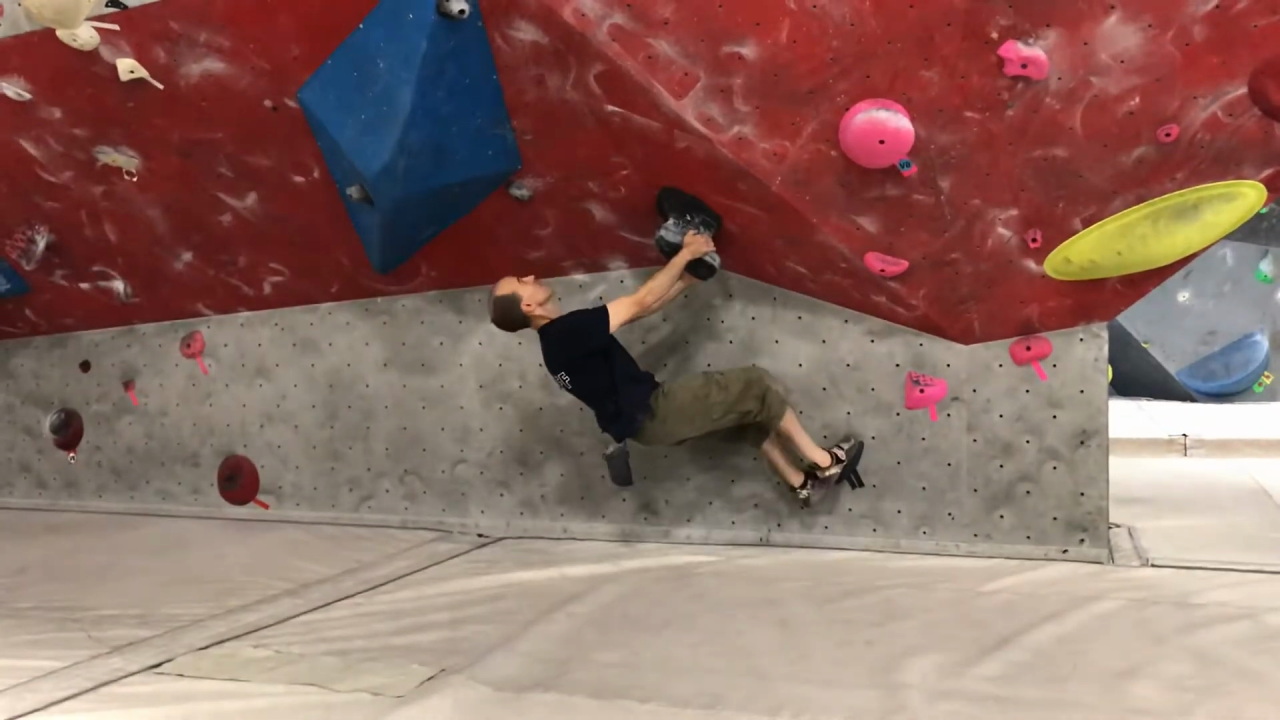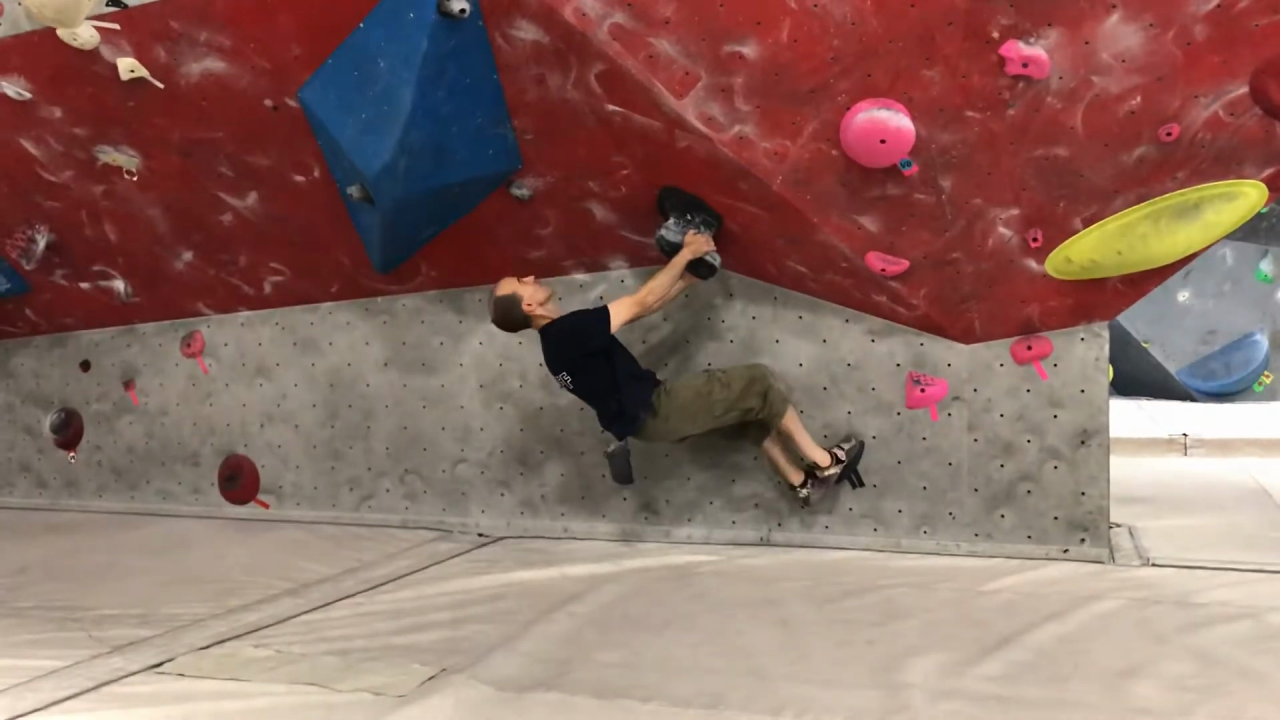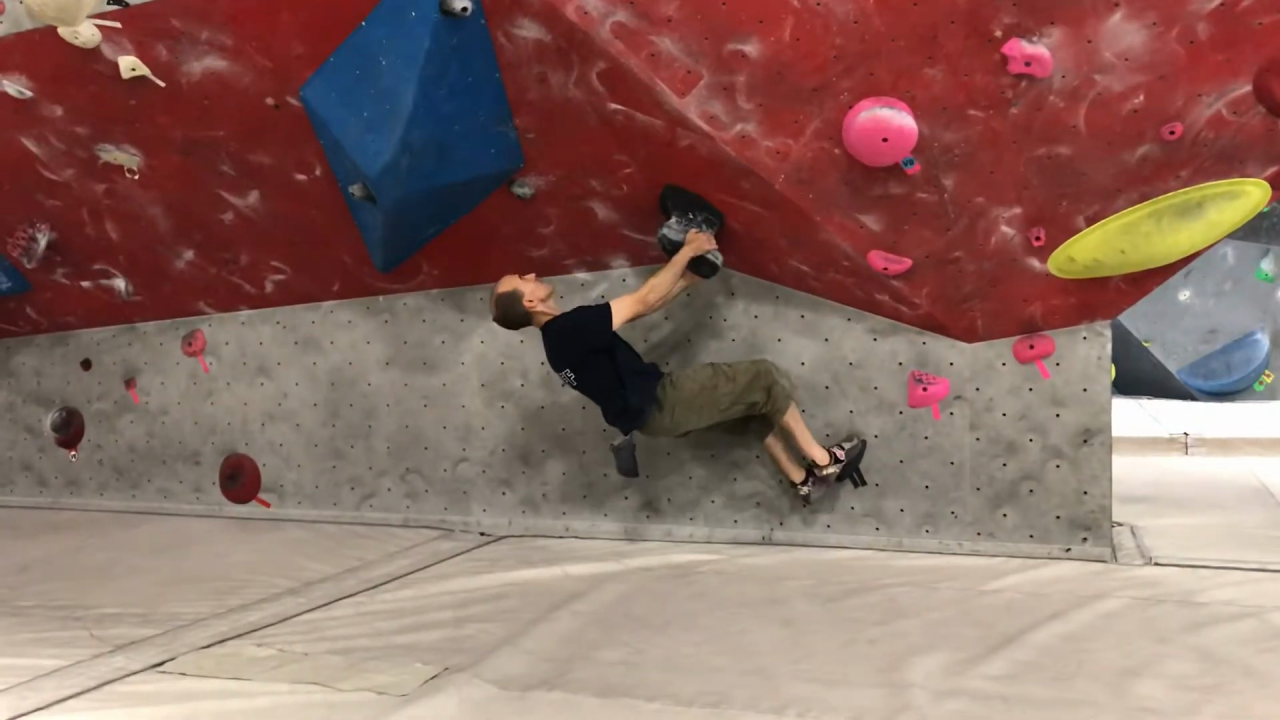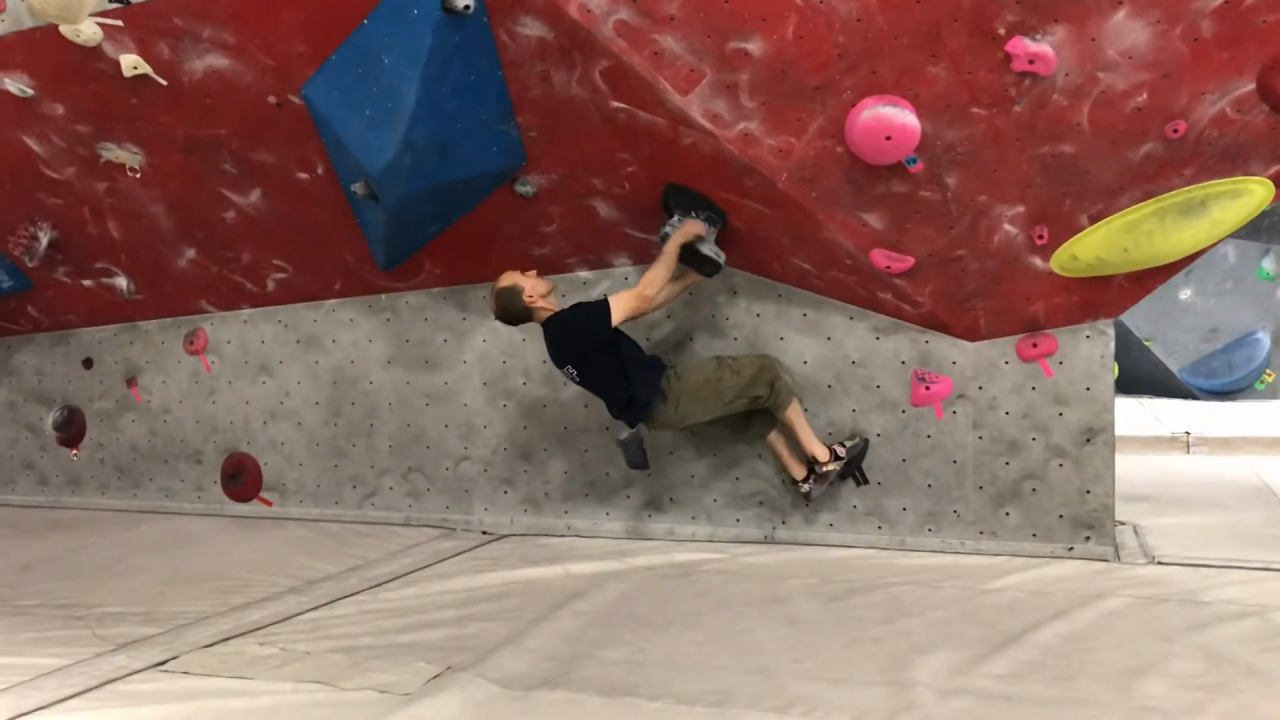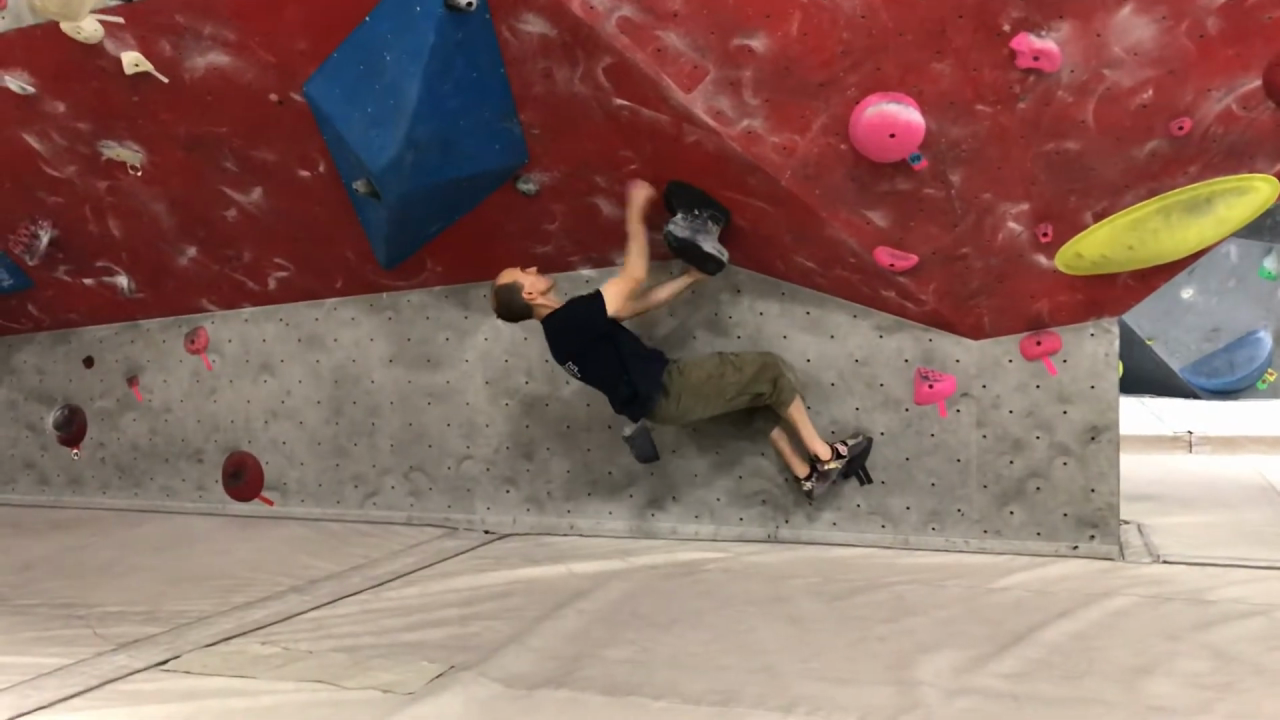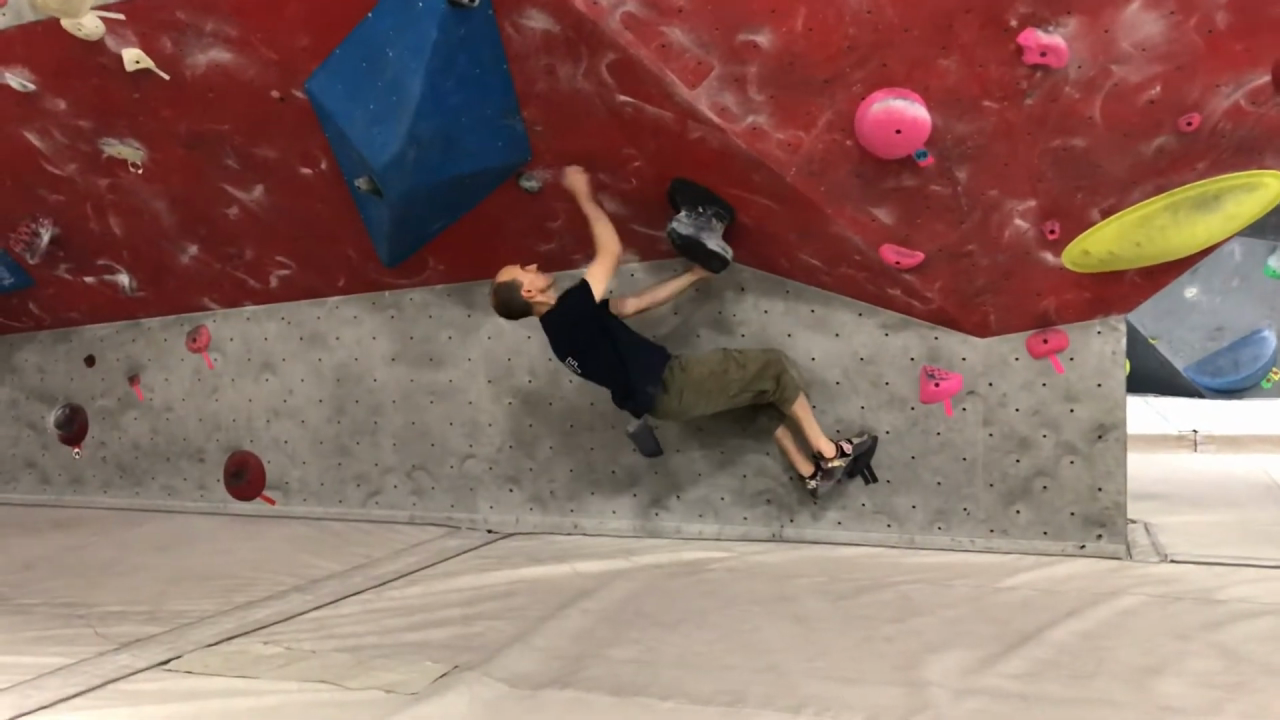
dt=0.1s
person 1, frame 1
left shoulder: (562, 337)
right shoulder: (568, 332)
left elbow: (636, 309)
right elbow: (641, 303)
left wrist: (688, 277)
right wrist: (686, 254)
left hip: (648, 416)
right hip: (653, 415)
left knee: (751, 406)
right knee: (757, 386)
left ankle: (801, 483)
right ankle: (820, 460)
person 1, frame 2
left shoulder: (563, 337)
right shoulder: (569, 332)
left elbow: (636, 309)
right elbow: (641, 303)
left wrist: (688, 277)
right wrist: (686, 253)
left hip: (648, 413)
right hip: (654, 412)
left knee: (752, 404)
right knee: (759, 383)
left ankle: (801, 481)
right ankle: (819, 460)
person 1, frame 3
left shoulder: (564, 334)
right shoulder: (570, 328)
left elbow: (637, 306)
right elbow: (644, 300)
left wrist: (689, 277)
right wrist: (689, 250)
left hip: (652, 410)
right hip: (659, 406)
left knee: (755, 400)
right knee: (764, 378)
left ankle: (801, 479)
right ankle: (821, 459)
person 1, frame 4
left shoulder: (565, 330)
right shoulder: (572, 324)
left elbow: (635, 305)
right elbow: (642, 297)
left wrist: (689, 278)
right wrist: (677, 239)
left hip: (654, 403)
right hip: (663, 396)
left knee: (757, 395)
right knee: (767, 373)
left ankle: (802, 475)
right ankle: (820, 455)
person 1, frame 5
left shoulder: (567, 325)
right shoulder: (571, 319)
left elbow: (635, 304)
right elbow: (635, 280)
left wrist: (691, 277)
right wrist: (635, 212)
left hip: (658, 398)
right hip: (668, 392)
left knee: (760, 390)
right knee: (771, 370)
left ankle: (806, 474)
right ankle: (822, 454)
person 1, frame 6
left shoulder: (566, 321)
right shoulder: (568, 313)
left elbow: (637, 303)
right elbow: (610, 252)
left wrist: (695, 274)
right wrist: (583, 195)
left hip: (660, 392)
right hip: (669, 387)
left knee: (763, 386)
right knee: (774, 367)
left ankle: (811, 472)
right ankle: (827, 451)
